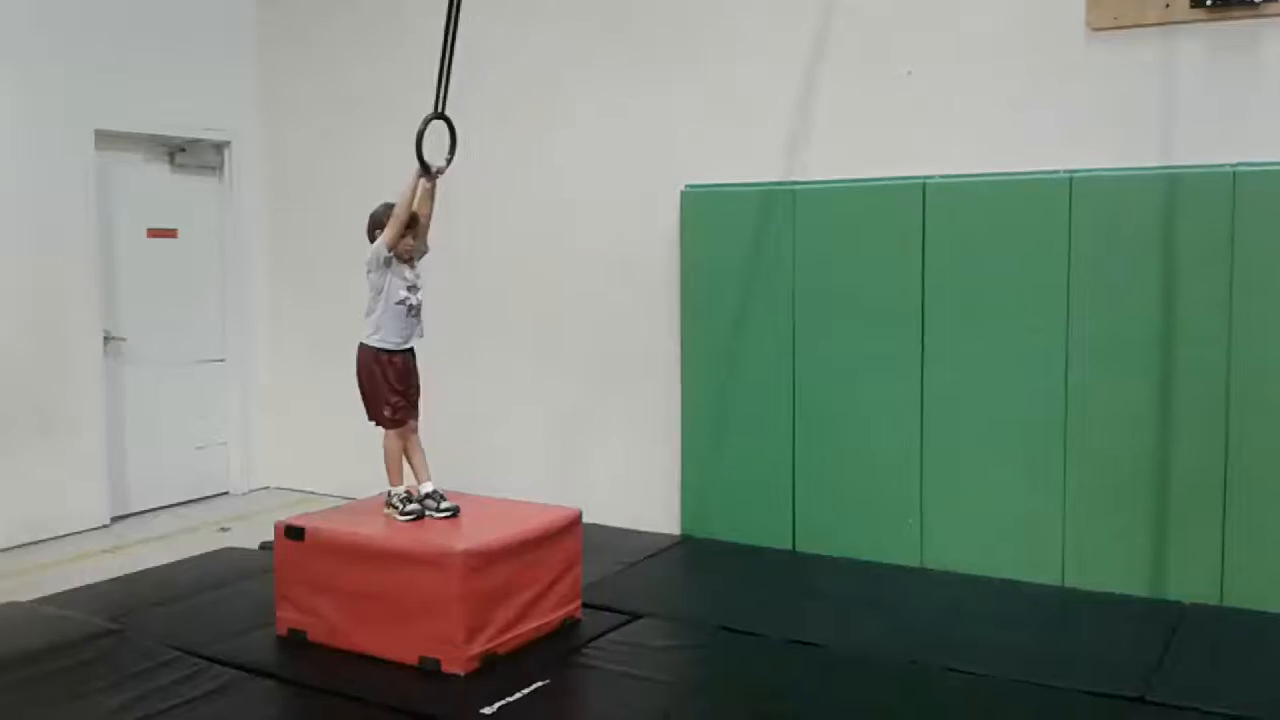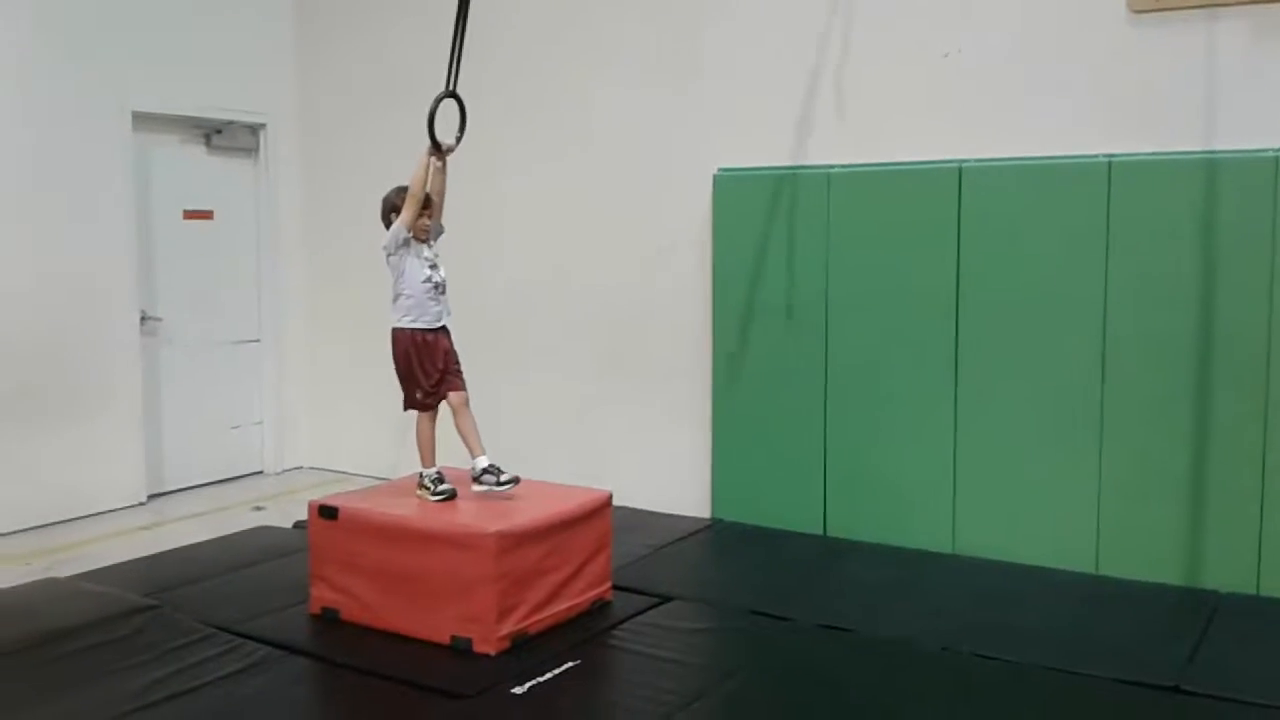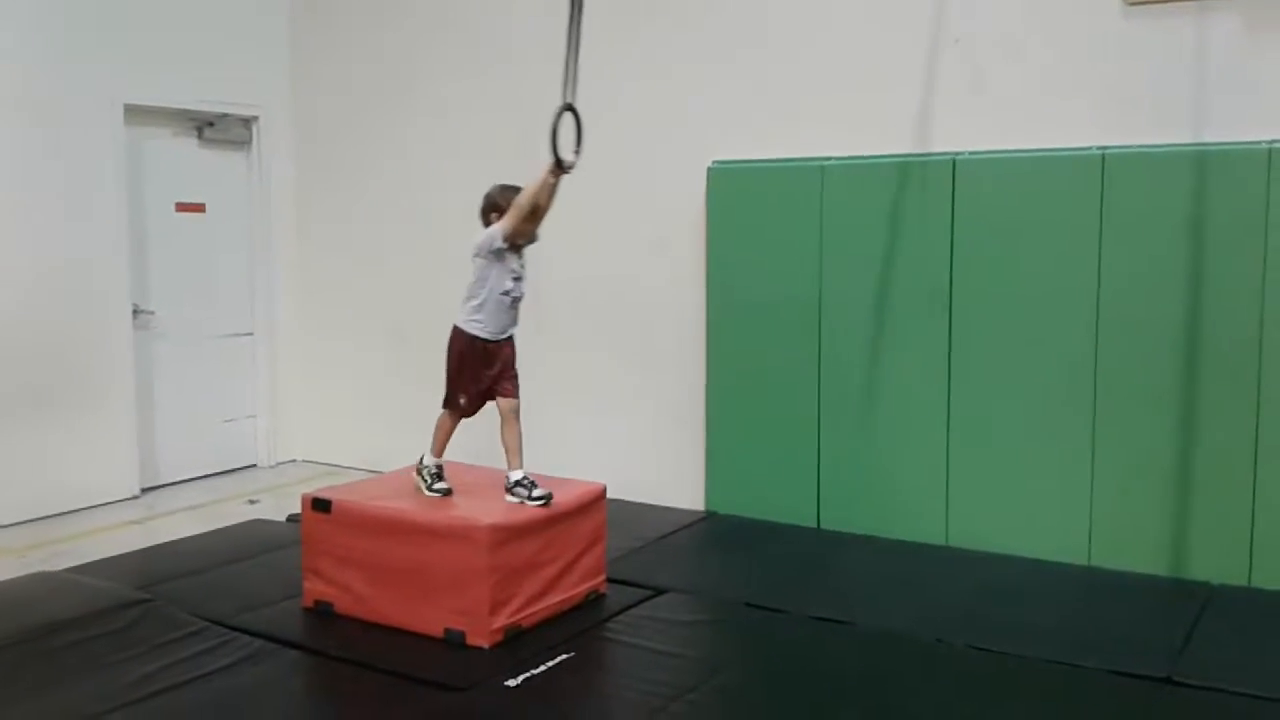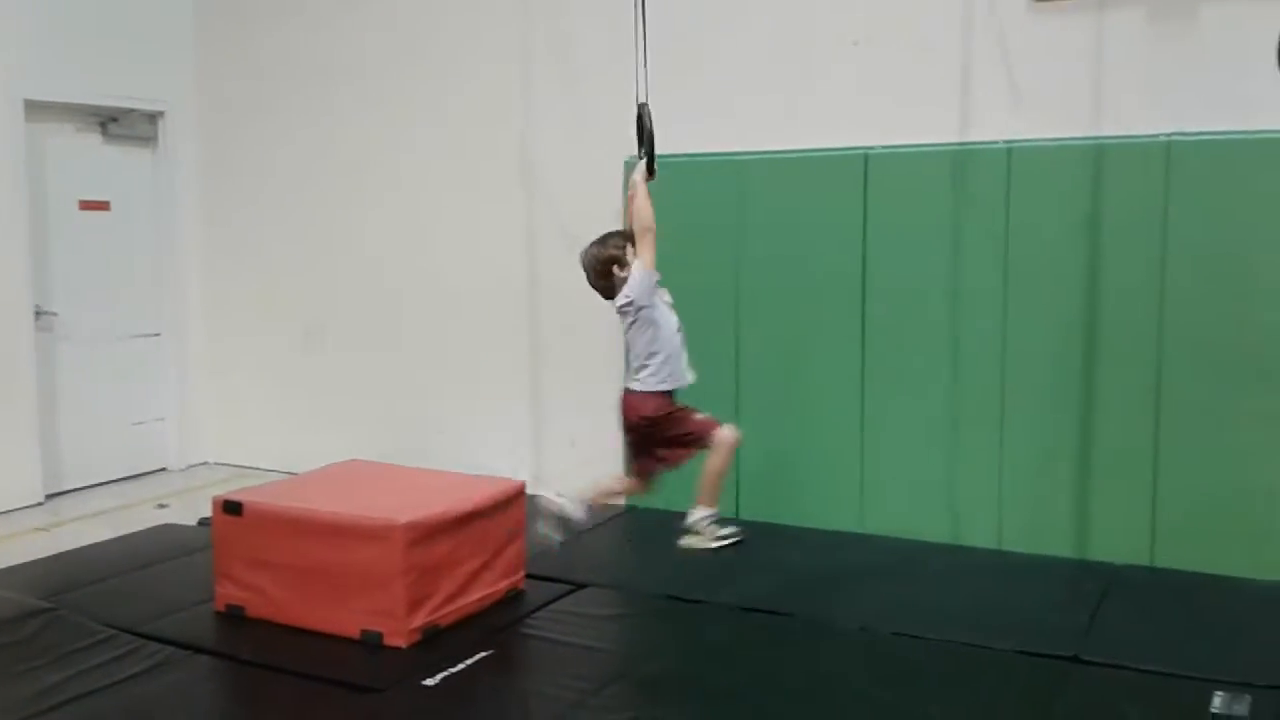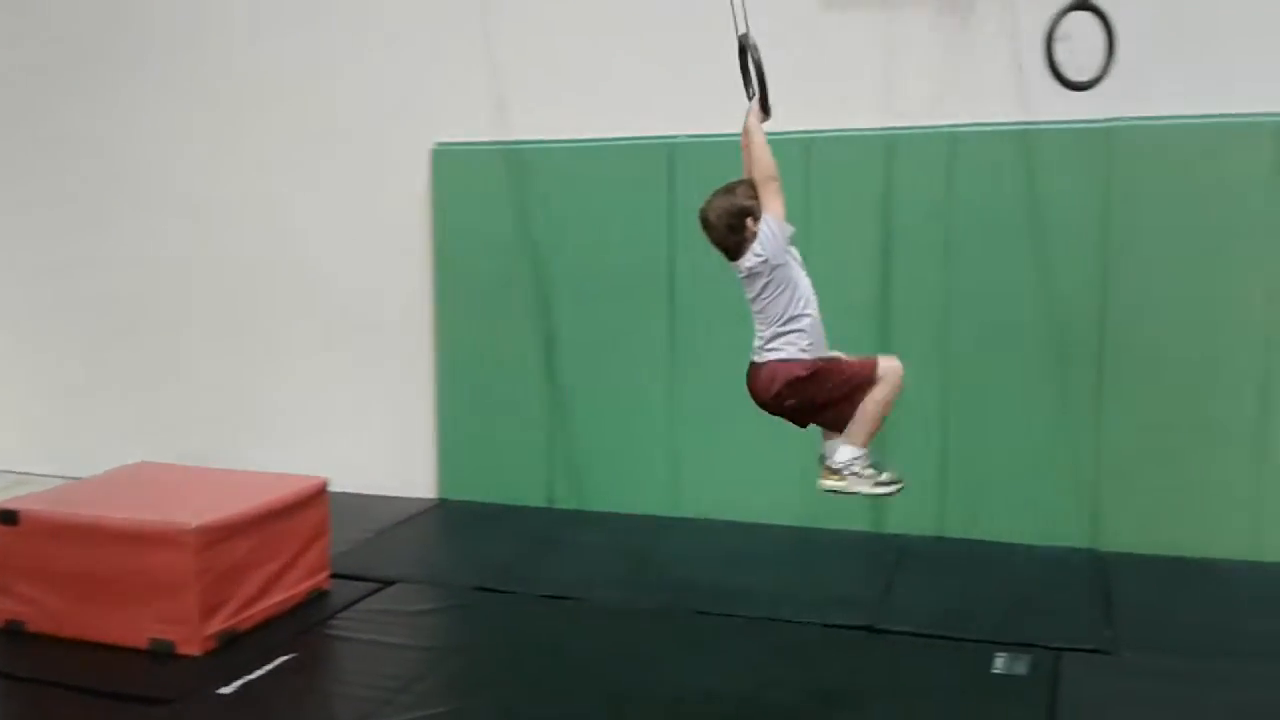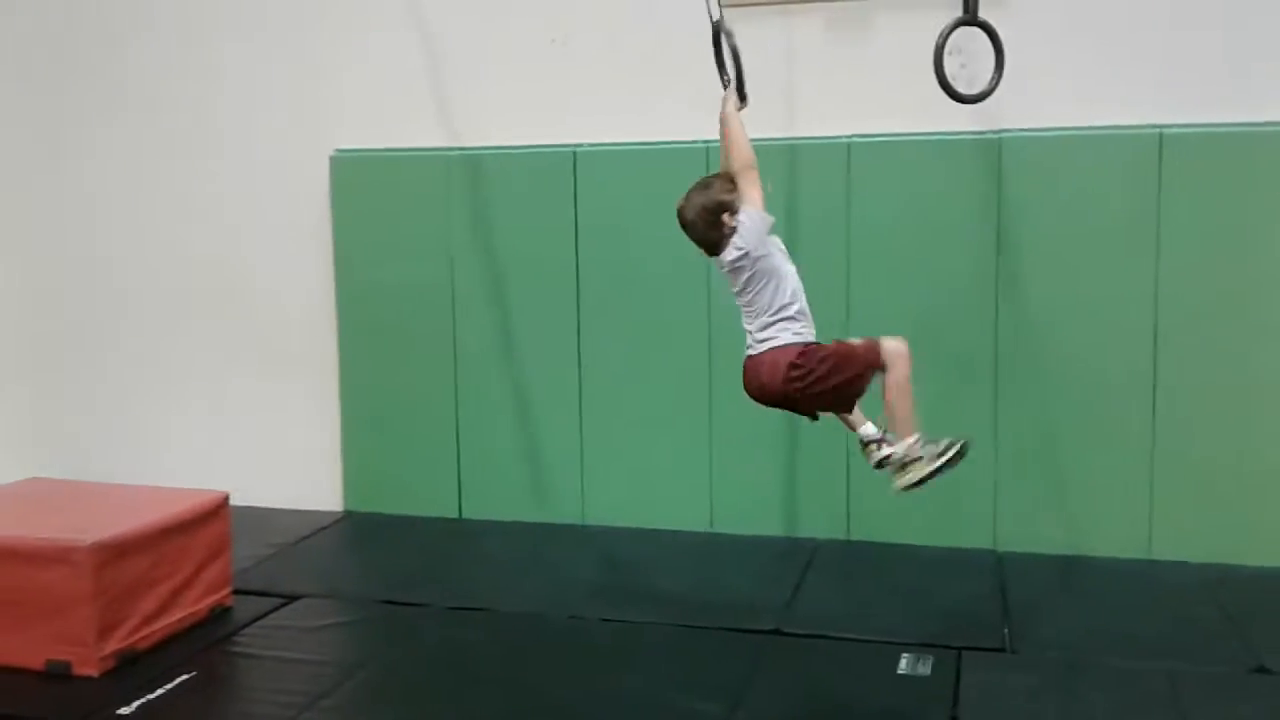
dt=0.7s
person 1, frame 1
left shoulder: (412, 261)
right shoulder: (378, 262)
left elbow: (422, 219)
right elbow: (398, 218)
left wrist: (430, 183)
right wrist: (416, 177)
left hip: (404, 354)
right hip: (377, 354)
left knee: (410, 426)
right knee: (395, 425)
left ankle: (427, 492)
right ankle: (397, 495)
person 1, frame 2
left shoulder: (428, 242)
right shoulder: (396, 245)
left elbow: (436, 198)
right elbow: (413, 197)
left wrist: (441, 162)
right wrist: (427, 156)
left hip: (439, 333)
right hip: (411, 335)
left knee: (460, 400)
right knee: (427, 407)
left ankle: (482, 468)
right ankle: (429, 476)
person 1, frame 3
left shoulder: (518, 247)
right shoulder: (488, 246)
left elbow: (537, 212)
right elbow: (518, 209)
left wrist: (554, 177)
right wrist: (546, 176)
left hip: (502, 341)
right hip: (470, 339)
left knee: (510, 408)
right knee: (456, 408)
left ankle: (517, 480)
right ankle: (429, 466)
person 1, frame 4
left shoulder: (639, 295)
right shoulder: (638, 294)
left elbow: (637, 236)
right elbow: (646, 234)
left wrist: (638, 187)
right wrist: (638, 184)
left hip: (645, 400)
right hip: (650, 404)
left knee: (638, 480)
right knee: (725, 438)
left ankle: (570, 506)
right ankle: (701, 521)
person 1, frame 5
left shoulder: (747, 258)
right shoulder: (767, 252)
left elbow: (756, 187)
right elbow: (770, 182)
left wrist: (748, 135)
right wrist: (754, 126)
left hip: (766, 376)
right hip: (787, 378)
left knee: (836, 364)
right knee: (889, 370)
left ankle: (837, 455)
right ankle: (846, 460)
person 1, frame 6
left shoulder: (730, 252)
right shoulder: (750, 243)
left elbow: (734, 179)
right elbow: (748, 172)
left wrist: (728, 119)
right wrist: (730, 113)
left hip: (758, 371)
right hip: (783, 365)
left knee: (820, 367)
right knee: (894, 350)
left ankle: (873, 438)
right ankle: (909, 455)
